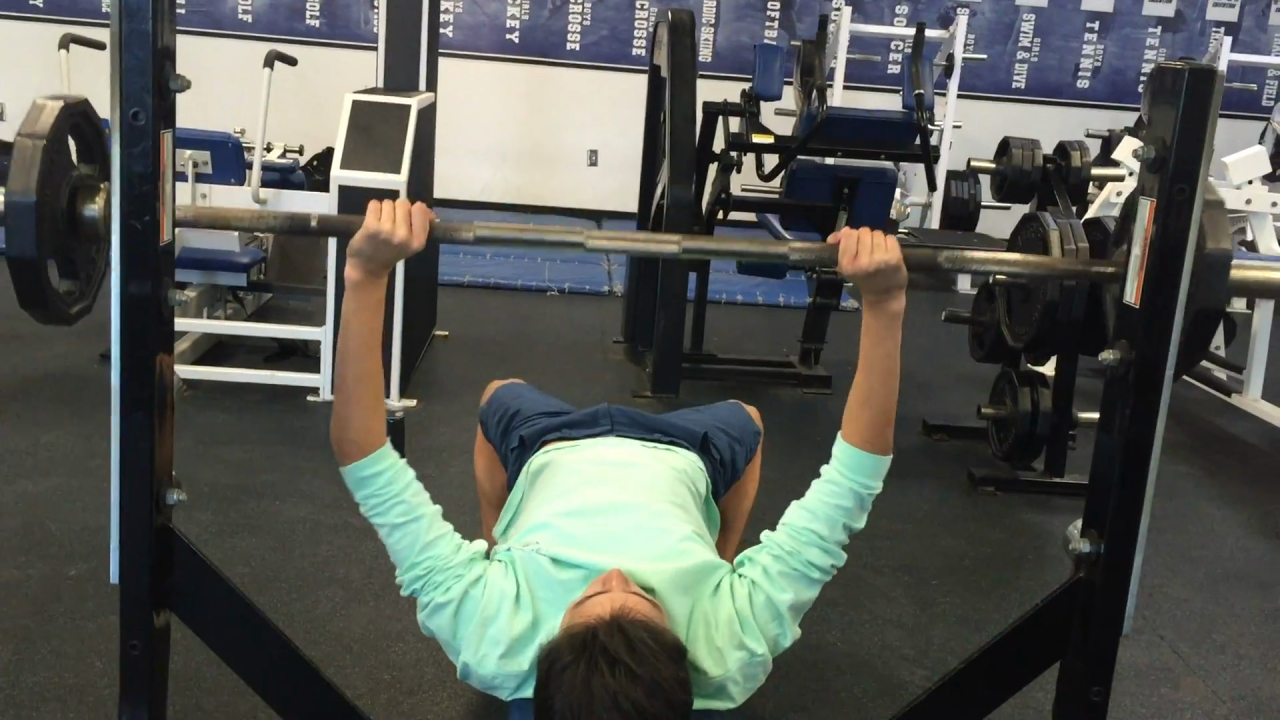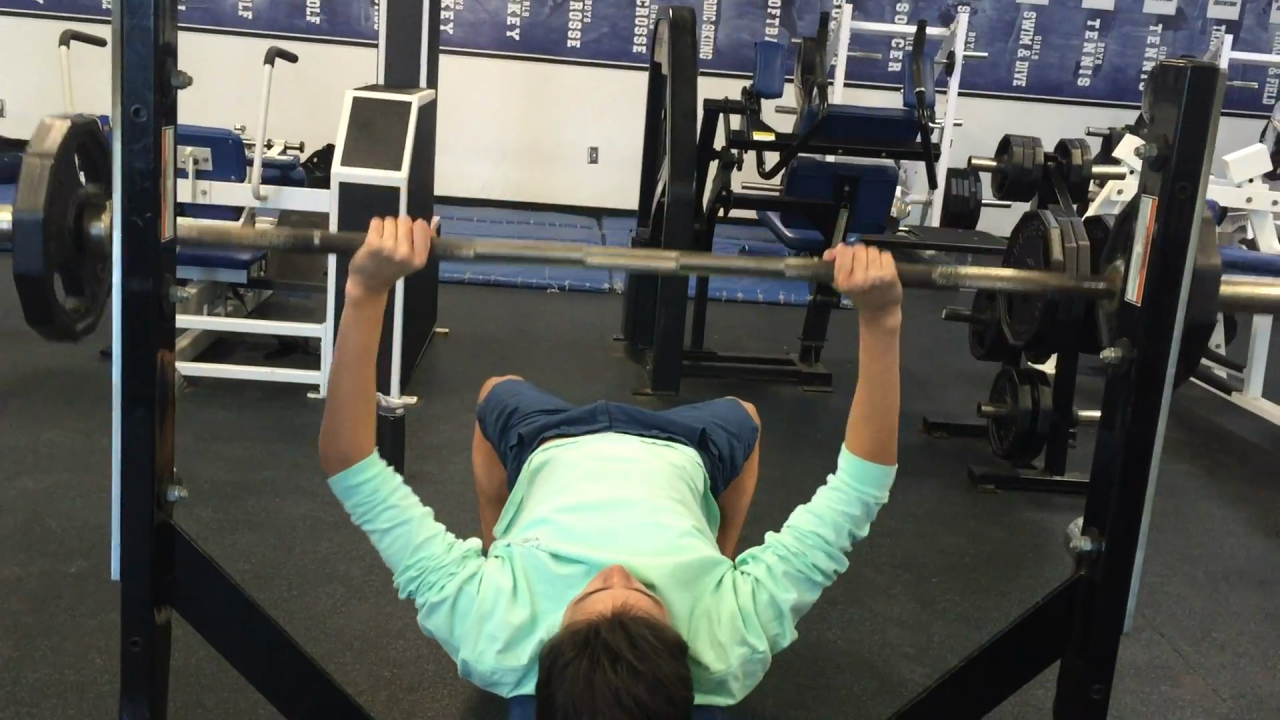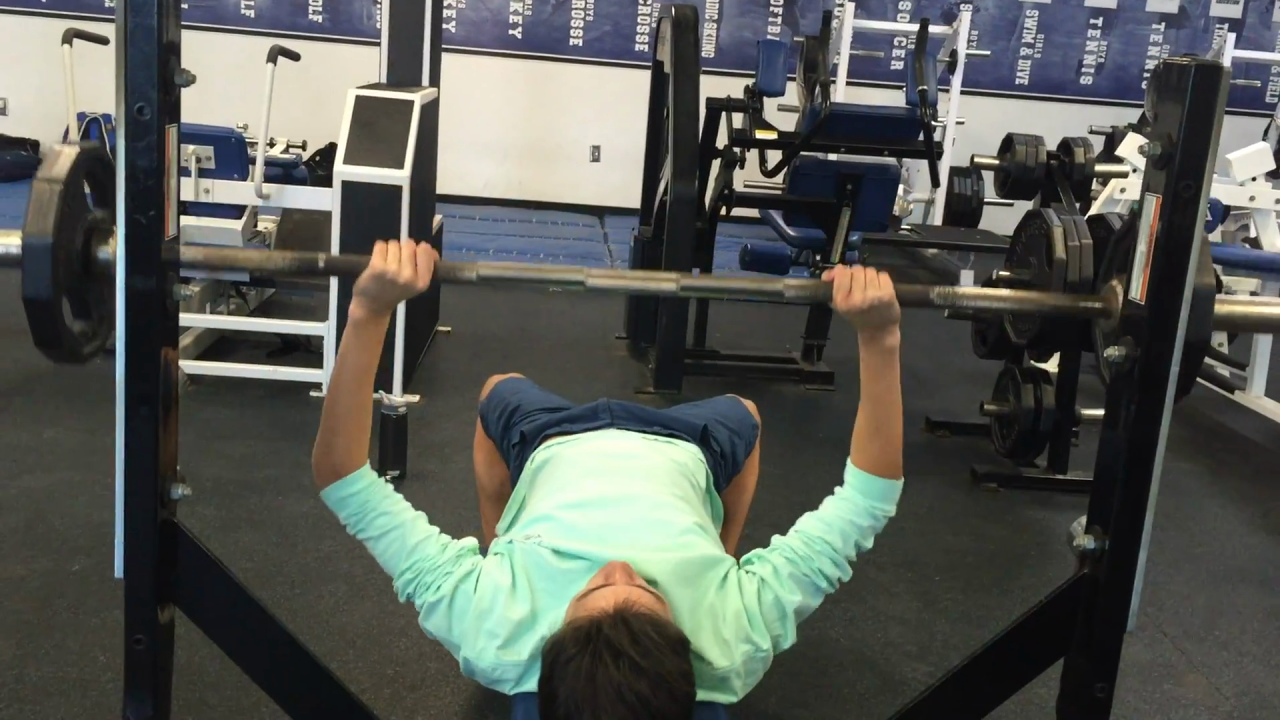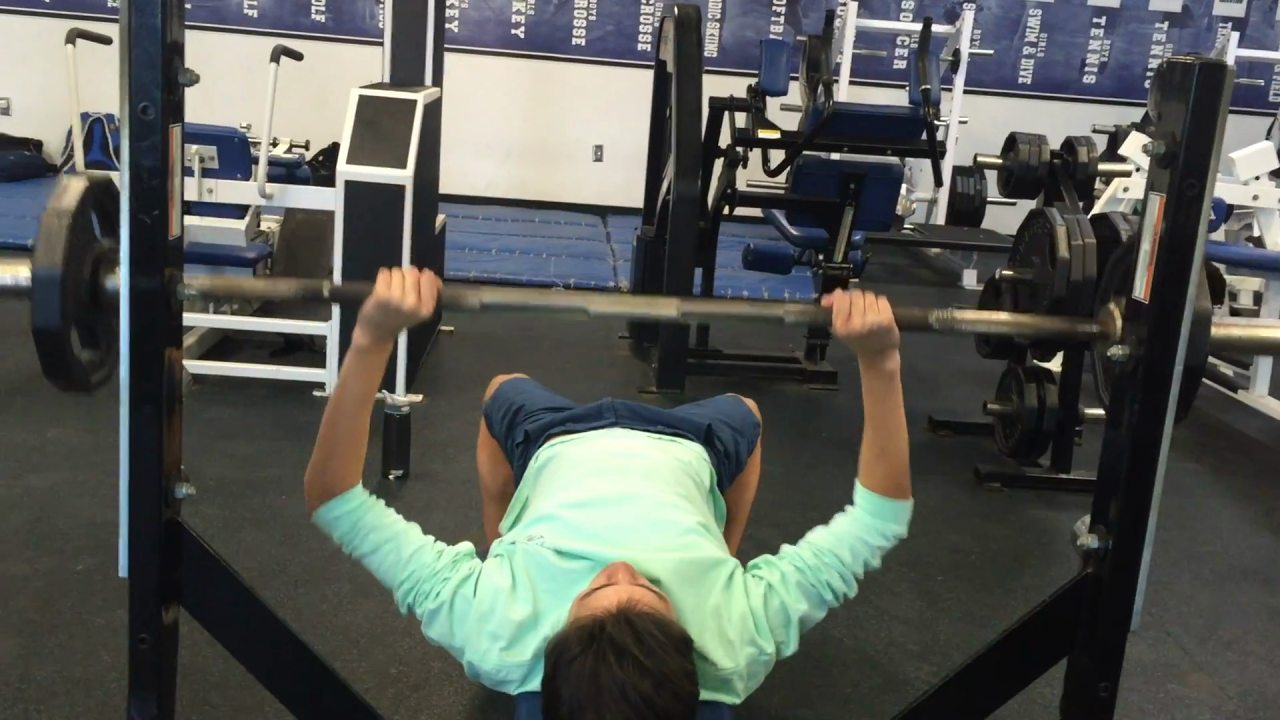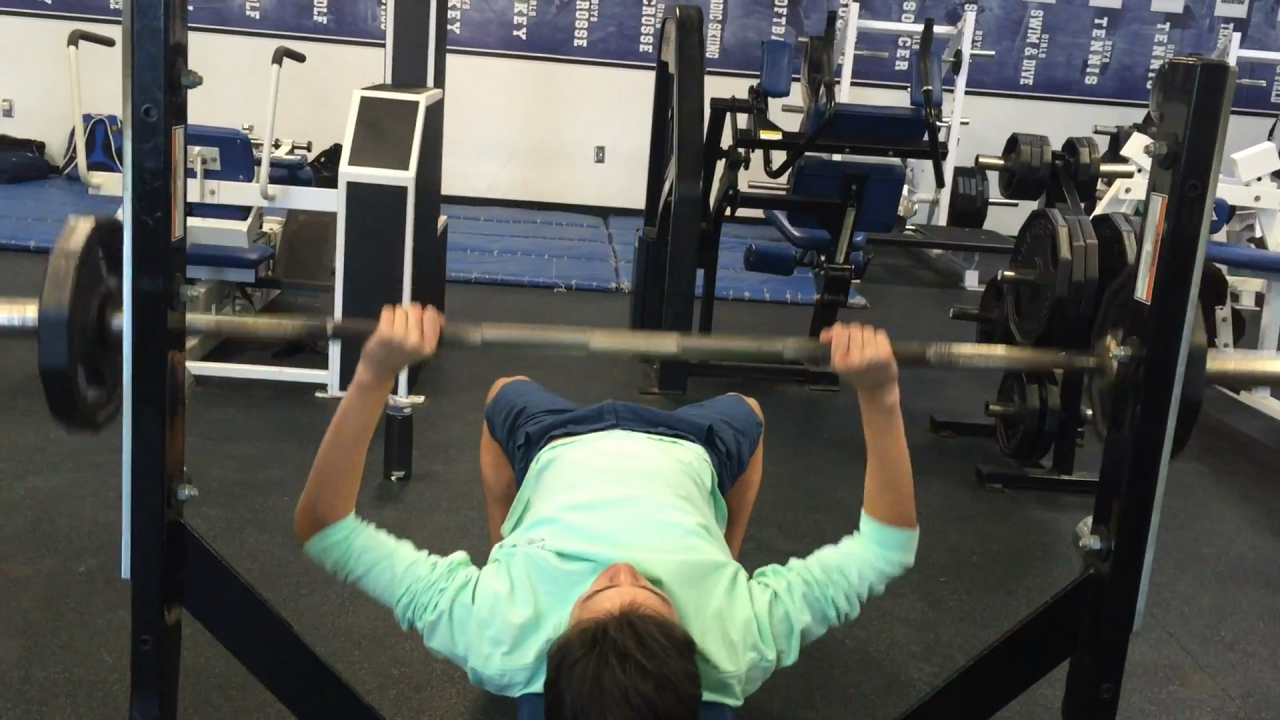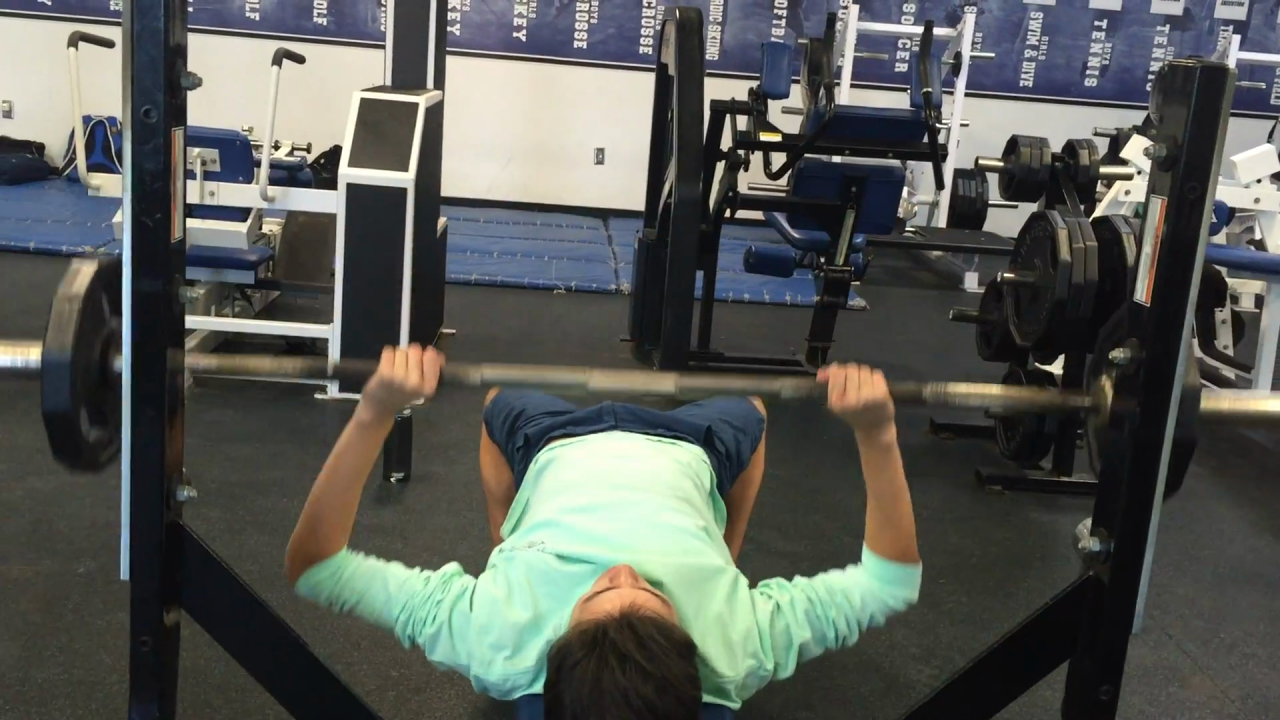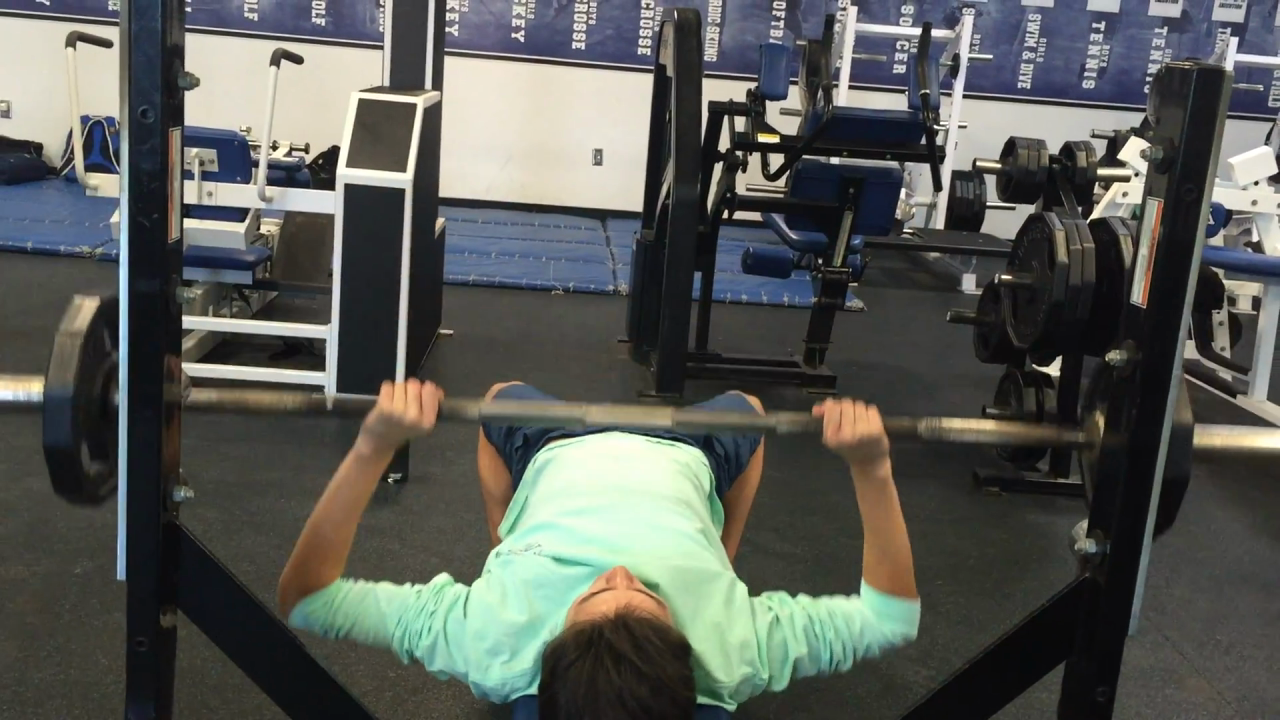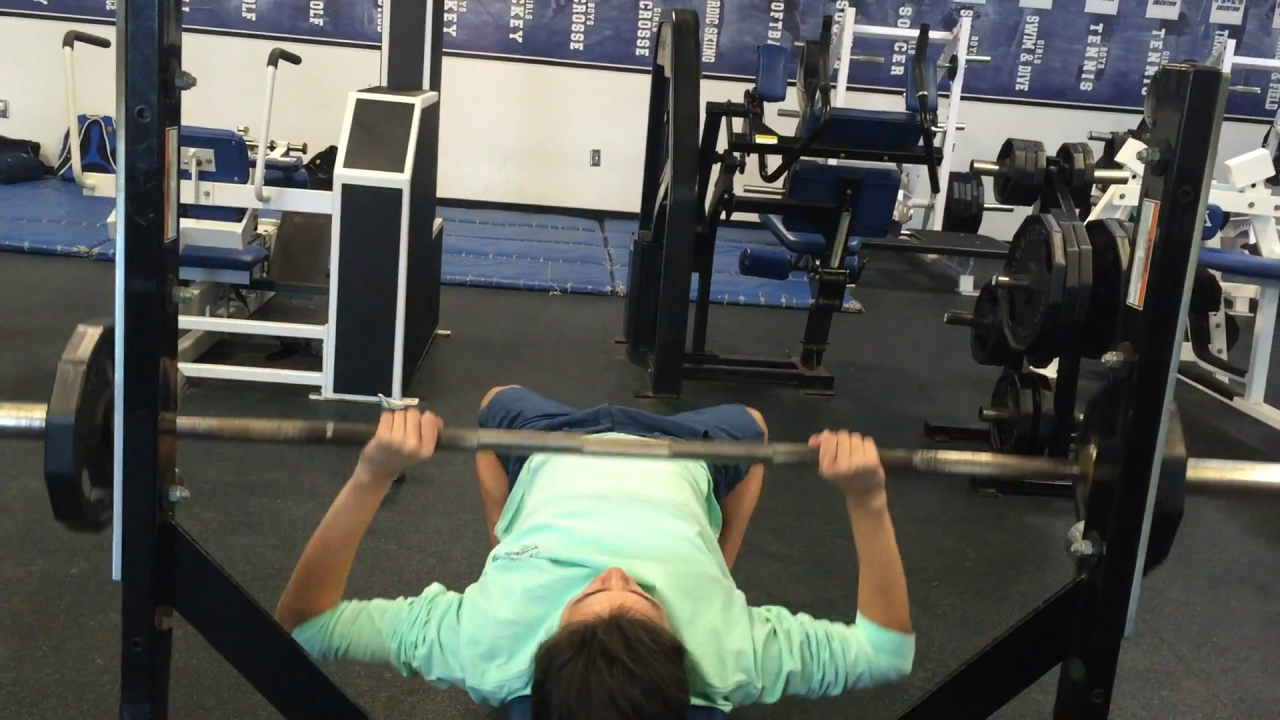
dt=0.1s
person 1, frame 1
left shoulder: (493, 641)
right shoulder: (729, 648)
left elbow: (367, 467)
right elbow: (854, 479)
left wrist: (366, 276)
right wrist: (883, 305)
left knee: (504, 397)
right knee: (742, 419)
person 1, frame 2
left shoulder: (495, 638)
right shoulder: (730, 641)
left elbow: (351, 472)
right elbow: (863, 485)
left wrist: (366, 293)
right wrist: (880, 320)
left knee: (501, 394)
right knee: (739, 416)
person 1, frame 3
left shoulder: (495, 634)
right shoulder: (733, 640)
left elbow: (344, 483)
right elbow: (870, 498)
left wrist: (368, 313)
right wrist: (879, 339)
left knee: (503, 391)
right knee: (739, 413)
person 1, frame 4
left shoulder: (497, 635)
right shoulder: (735, 640)
left elbow: (332, 505)
right elbow: (881, 519)
left wrist: (371, 340)
right wrist: (879, 364)
left knee: (507, 391)
right knee: (741, 411)
person 1, frame 5
left shoulder: (497, 638)
right shoulder: (738, 643)
left elbow: (323, 531)
right elbow: (888, 545)
left wrist: (374, 374)
right wrist: (880, 396)
left knee: (510, 392)
right knee: (743, 410)
person 1, frame 6
left shoulder: (497, 643)
right shoulder: (736, 647)
left elbow: (312, 571)
right elbow: (894, 585)
left wrist: (375, 414)
right wrist: (876, 437)
left knee: (506, 396)
right knee: (745, 411)
person 1, frame 7
left shoulder: (492, 645)
right shoulder: (733, 653)
left elbow: (305, 599)
right elbow: (893, 614)
left wrist: (373, 446)
right wrist: (872, 470)
left knee: (504, 400)
right knee: (744, 412)
person 1, frame 8
left shoulder: (486, 647)
right shoulder: (728, 658)
left elbow: (304, 624)
right elbow: (887, 653)
left wrist: (370, 476)
right wrist: (868, 505)
left knee: (503, 401)
right knee: (747, 422)
